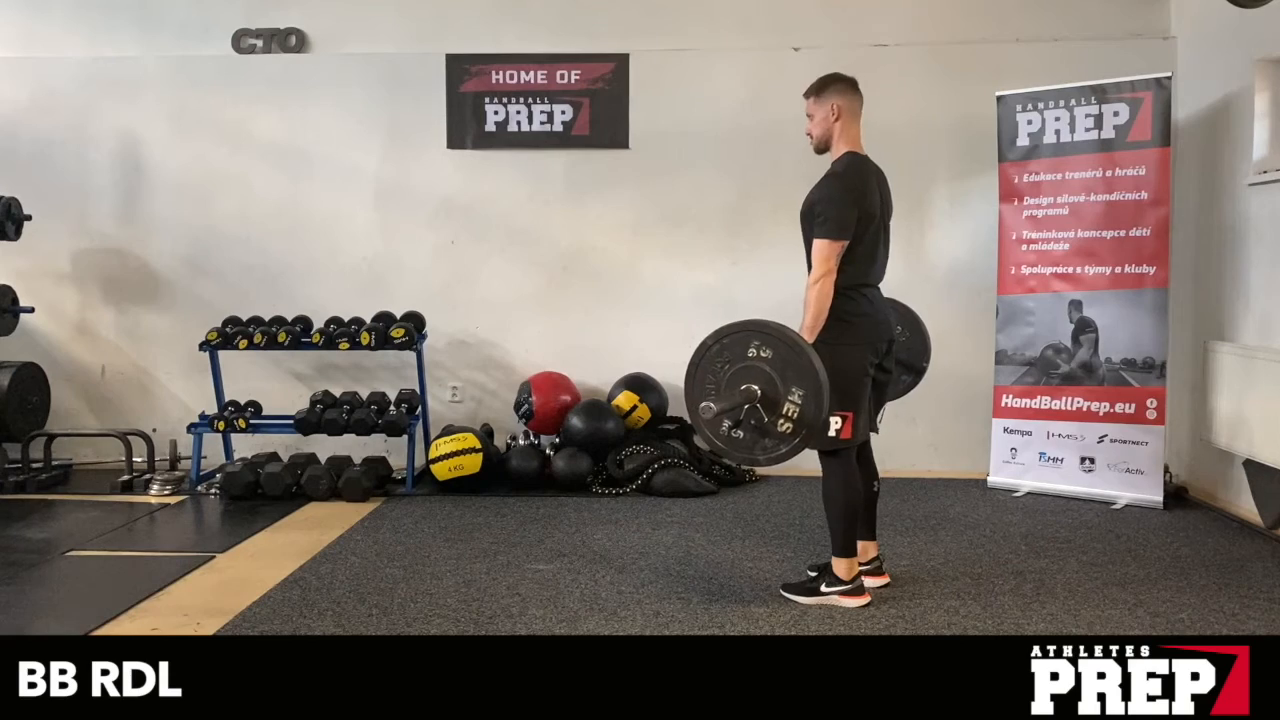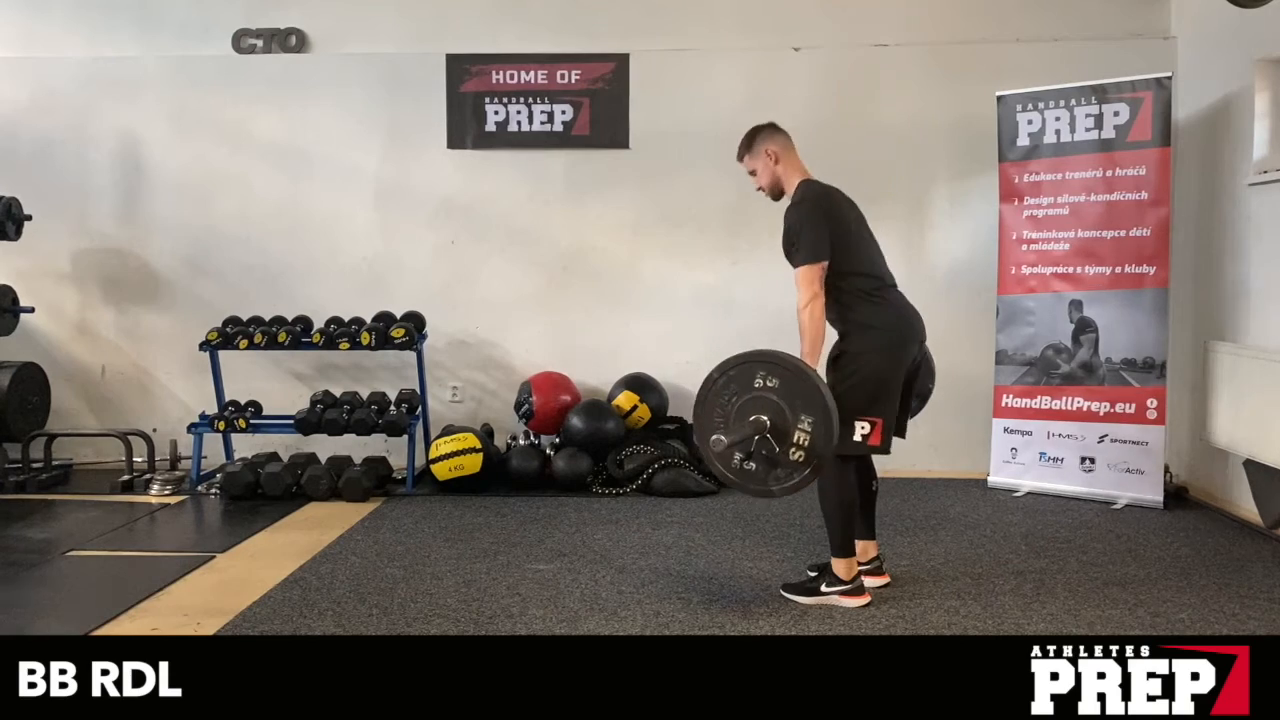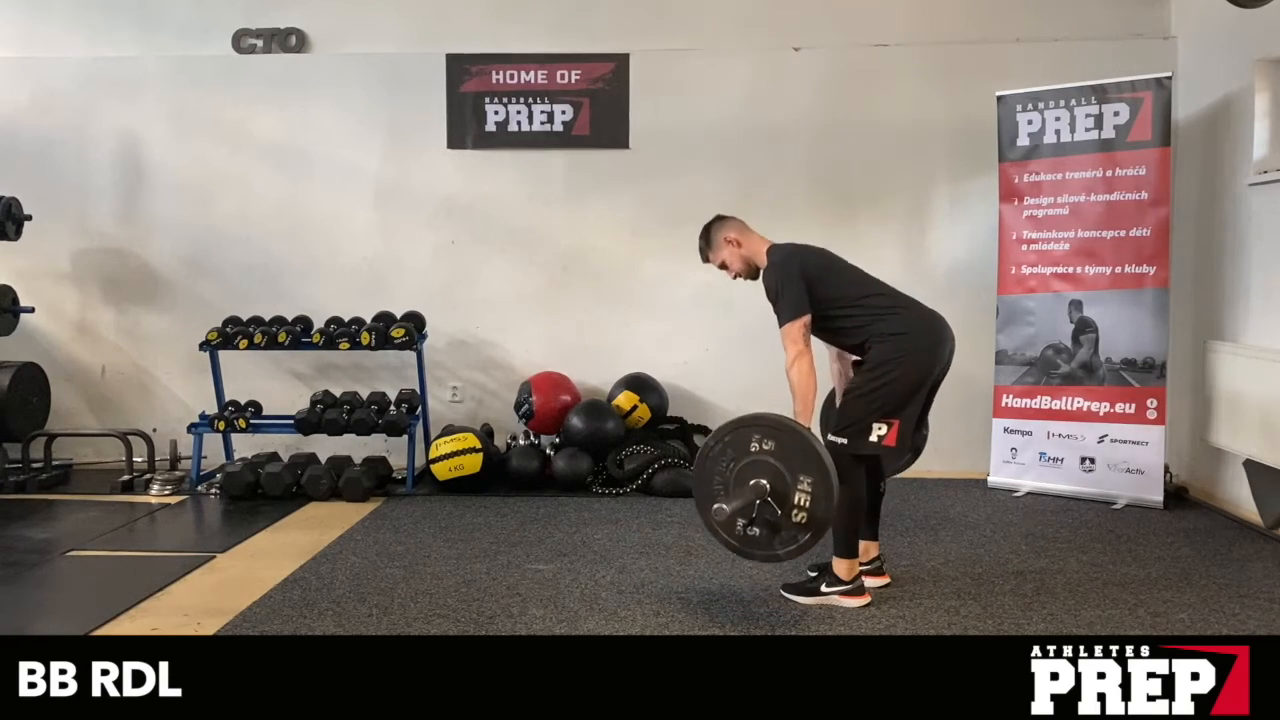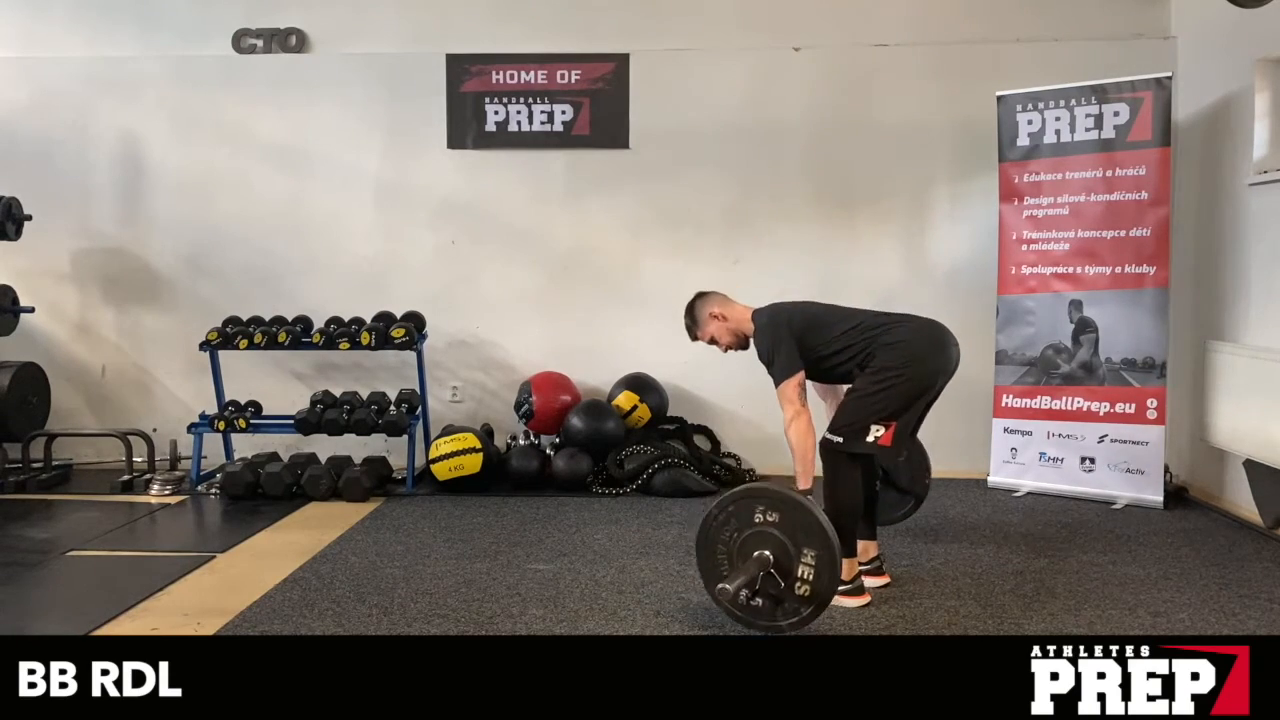
dt=0.5s
person 1, frame 1
left shoulder: (840, 182)
right shoulder: (871, 177)
left elbow: (824, 274)
left wrist: (801, 347)
left hip: (845, 334)
right hip: (871, 326)
left knee: (837, 451)
right knee: (855, 446)
left ankle: (844, 578)
right ankle: (866, 558)
person 1, frame 2
left shoulder: (804, 208)
right shoulder: (827, 199)
left elbow: (812, 297)
left hip: (877, 337)
right hip: (899, 329)
left knee: (831, 448)
right knee: (850, 445)
left ankle: (843, 579)
right ankle: (867, 558)
person 1, frame 3
left shoulder: (780, 269)
right shoulder: (797, 260)
left elbow: (798, 355)
right elbow: (839, 340)
left wrist: (801, 432)
right wrist: (847, 404)
left hip: (906, 345)
right hip: (928, 337)
left knee: (844, 448)
right knee: (858, 445)
left ankle: (844, 578)
right ankle: (868, 559)
person 1, frame 4
left shoulder: (769, 330)
right shoulder: (784, 322)
left elbow: (796, 414)
right elbow: (833, 394)
left wrist: (803, 493)
left hip: (914, 355)
right hip: (932, 346)
left knee: (839, 447)
right knee: (853, 444)
left ankle: (845, 577)
right ankle: (868, 559)
